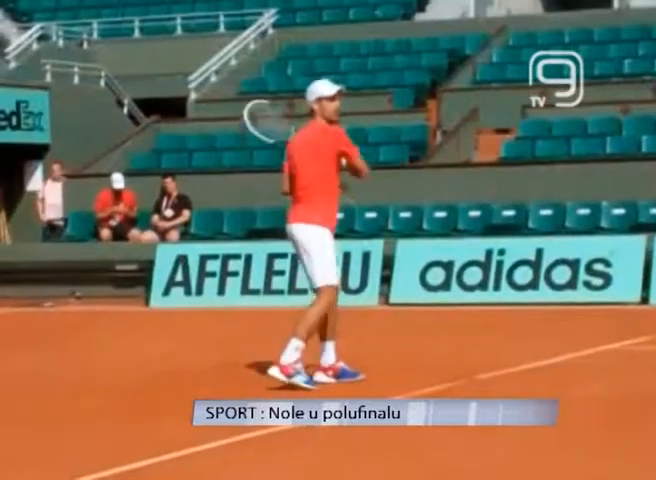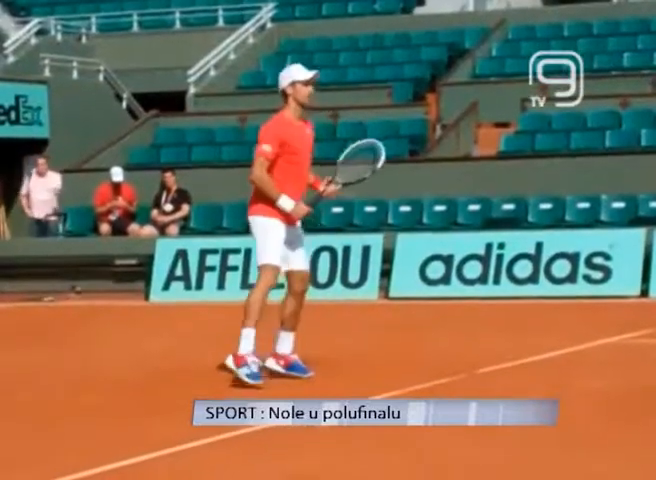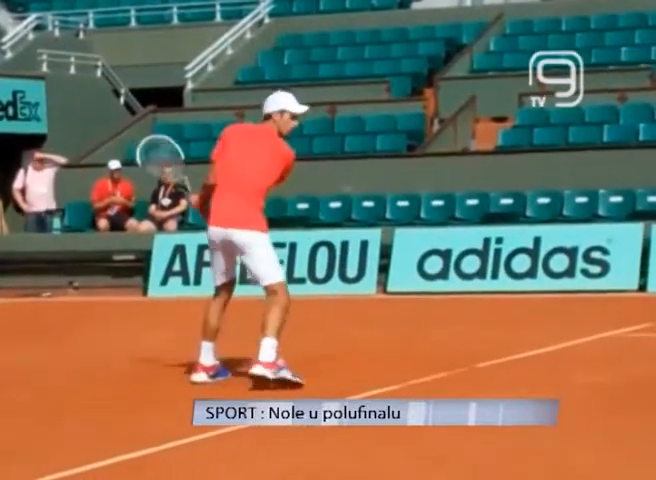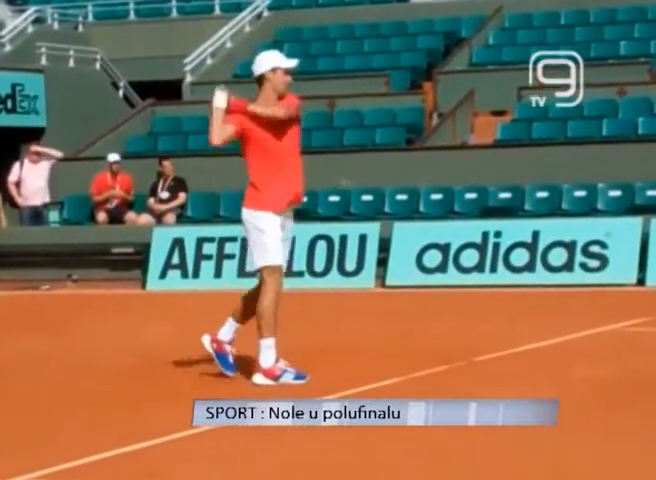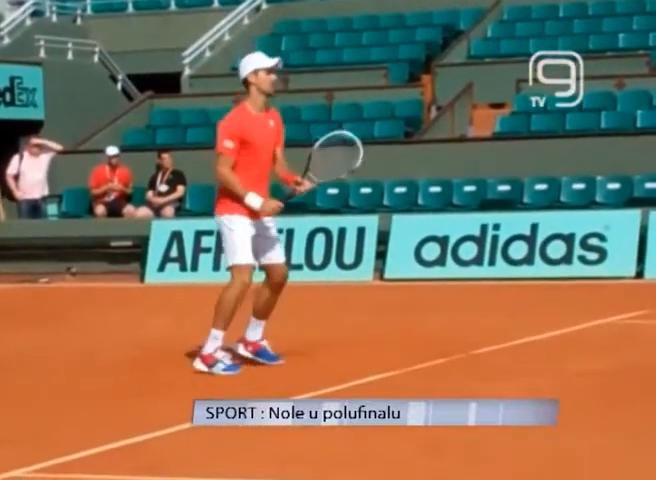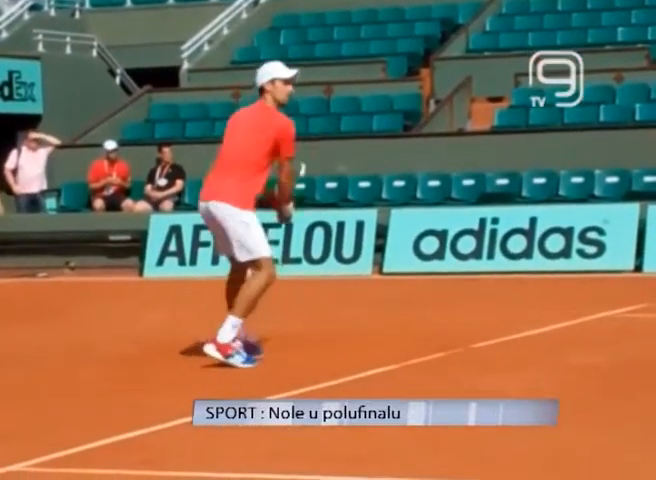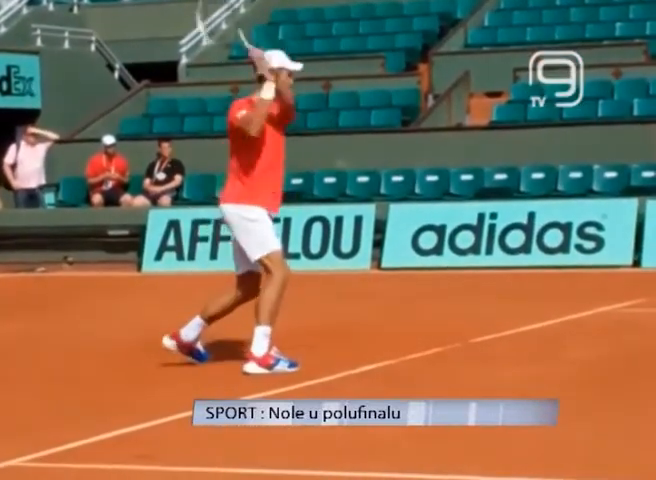
dt=0.7s
person 1, frame 1
left shoulder: (296, 140)
right shoulder: (333, 134)
left elbow: (286, 187)
right elbow: (362, 171)
right wrist: (347, 163)
left hip: (302, 221)
right hip: (313, 225)
left knee: (329, 295)
right knee: (327, 297)
left ankle: (329, 364)
right ankle: (288, 361)
person 1, frame 2
left shoulder: (307, 126)
right shoulder: (274, 126)
right elbow: (257, 175)
left wrist: (320, 184)
right wrist: (288, 203)
left hip: (290, 217)
right hip: (267, 213)
left knee: (299, 284)
right knee: (267, 277)
left ankle: (281, 355)
right ankle: (243, 354)
person 1, frame 3
left shoulder: (231, 131)
right shoulder: (286, 154)
left elbow: (213, 179)
left wrist: (201, 200)
left hip: (217, 224)
right hip: (248, 227)
left knee: (222, 291)
right knee: (279, 296)
left ankle: (206, 364)
right ankle: (268, 360)
person 1, frame 4
left shoulder: (290, 102)
right shoulder: (238, 115)
left elbow: (280, 114)
right elbow: (215, 141)
left wrist: (243, 106)
right wrist: (220, 104)
left hip: (285, 209)
right hip: (260, 210)
left knee: (267, 285)
right knee: (272, 281)
left ankle: (222, 338)
right ankle: (268, 365)
person 1, frame 5
left shoulder: (274, 119)
right shoulder: (233, 121)
left elbow: (277, 161)
right elbow: (223, 172)
left wrist: (293, 180)
right wrist: (255, 201)
left hip: (261, 212)
right hip: (234, 211)
left knee: (279, 275)
right knee: (242, 278)
left ankle: (252, 340)
right ankle: (210, 352)
person 1, frame 6
left shoulder: (240, 117)
right shoulder: (284, 125)
right elbow: (285, 178)
left wrist: (272, 200)
right wrist: (286, 206)
left hip: (209, 199)
right hip: (233, 203)
left knee: (241, 266)
right knee: (265, 271)
left ankle: (232, 337)
right ankle: (225, 340)
person 1, frame 7
left shoulder: (279, 109)
right shoulder: (241, 107)
left elbow: (289, 103)
right elbow: (253, 130)
left wrist: (277, 83)
right wrist: (267, 89)
left hip: (258, 208)
right hip: (244, 207)
left knee: (248, 287)
right knee: (278, 273)
left ankle: (185, 337)
right ankle: (259, 354)
